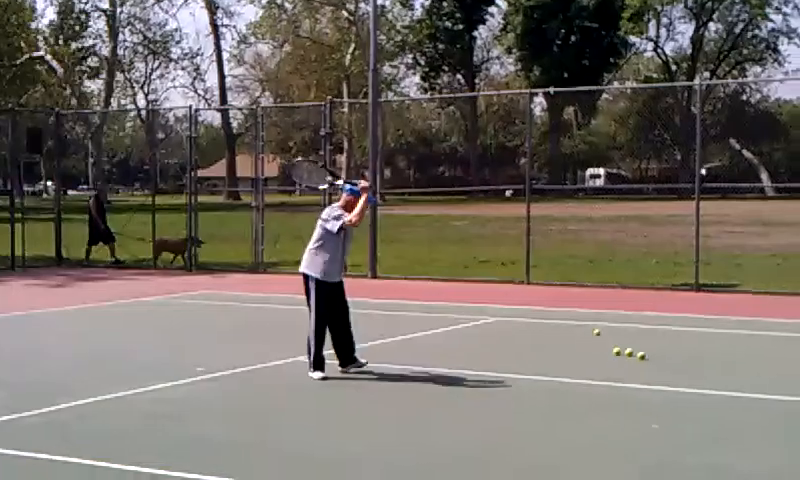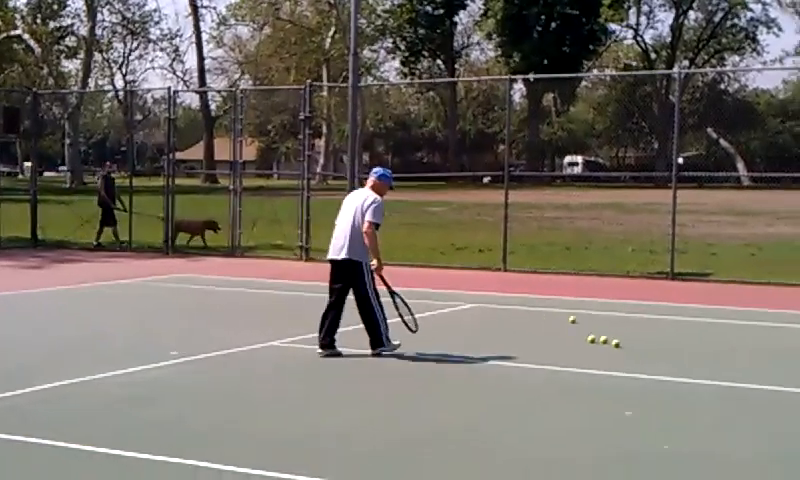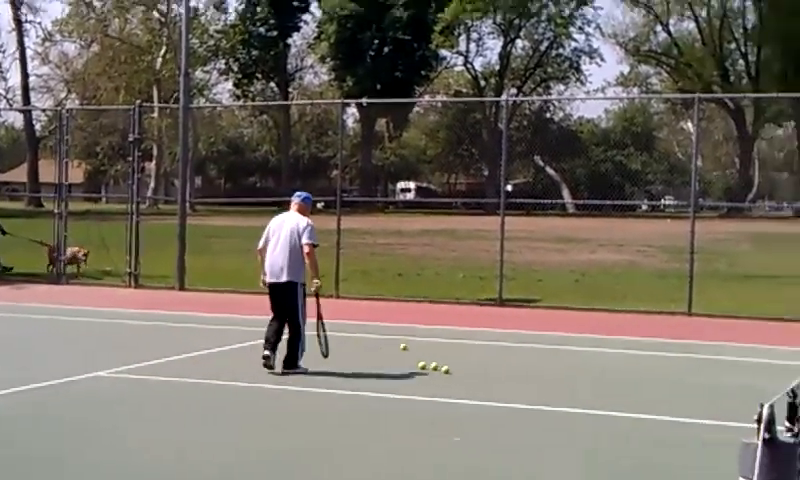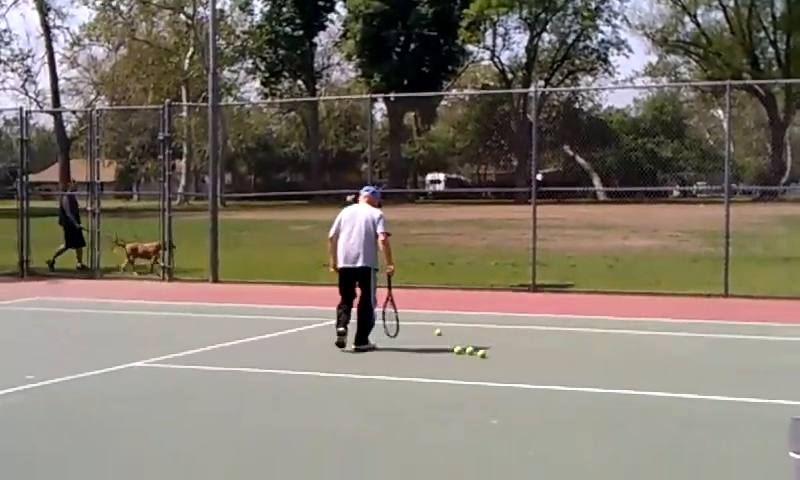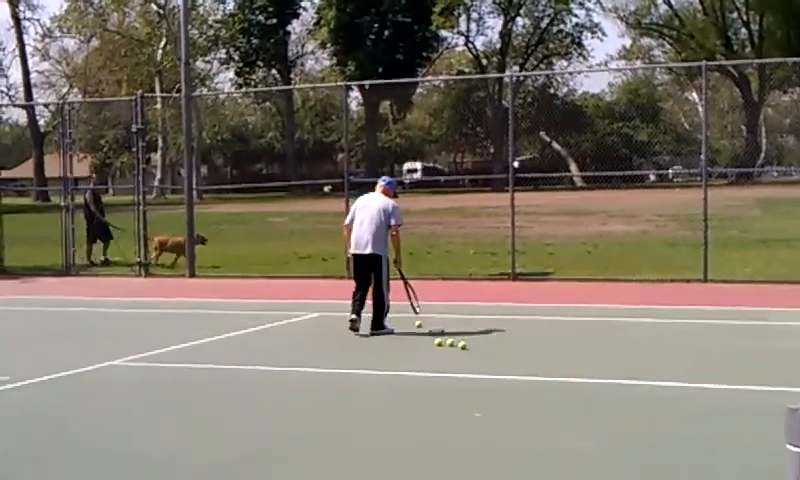
dt=1s
person 1, frame 1
left shoulder: (343, 215)
right shoulder: (332, 212)
right elbow: (355, 221)
left wrist: (341, 264)
right wrist: (365, 195)
left hip: (333, 276)
right hip: (316, 274)
left knee: (341, 319)
right knee: (318, 321)
left ankle: (348, 359)
right ankle: (315, 366)
person 1, frame 2
left shoulder: (351, 195)
right shoulder: (375, 200)
left elbow: (339, 224)
right elbow: (368, 230)
right wrist: (377, 258)
left hip: (337, 254)
right hip: (356, 257)
left knee: (336, 300)
right knee: (369, 300)
left ankle: (326, 344)
right ankle: (380, 343)
person 1, frame 3
left shoulder: (275, 220)
right shoulder: (305, 223)
left elbow: (261, 249)
right elbow: (308, 251)
left wrist: (264, 273)
right wrist: (315, 277)
left hip: (272, 277)
right hip: (293, 278)
left knee: (278, 317)
right knee: (296, 320)
left ankle: (269, 349)
right ankle: (291, 363)
person 1, frame 4
left shoulder: (345, 212)
right shoulder: (376, 214)
left elbow: (331, 237)
right elbow: (382, 239)
left wrist: (333, 260)
right wrist: (389, 263)
left hip: (344, 263)
right hip: (366, 263)
left knee: (346, 300)
right knee: (367, 302)
left ankle: (341, 327)
right ankle: (361, 341)
person 1, frame 5
left shoulder: (360, 200)
right shoulder: (391, 204)
left elbow: (347, 225)
right elbow: (394, 232)
left wrist: (350, 246)
right wrist: (398, 255)
left hip: (357, 250)
right hip: (377, 251)
left knee: (361, 286)
right knee: (380, 288)
left ankle: (355, 314)
right ankle: (378, 325)
